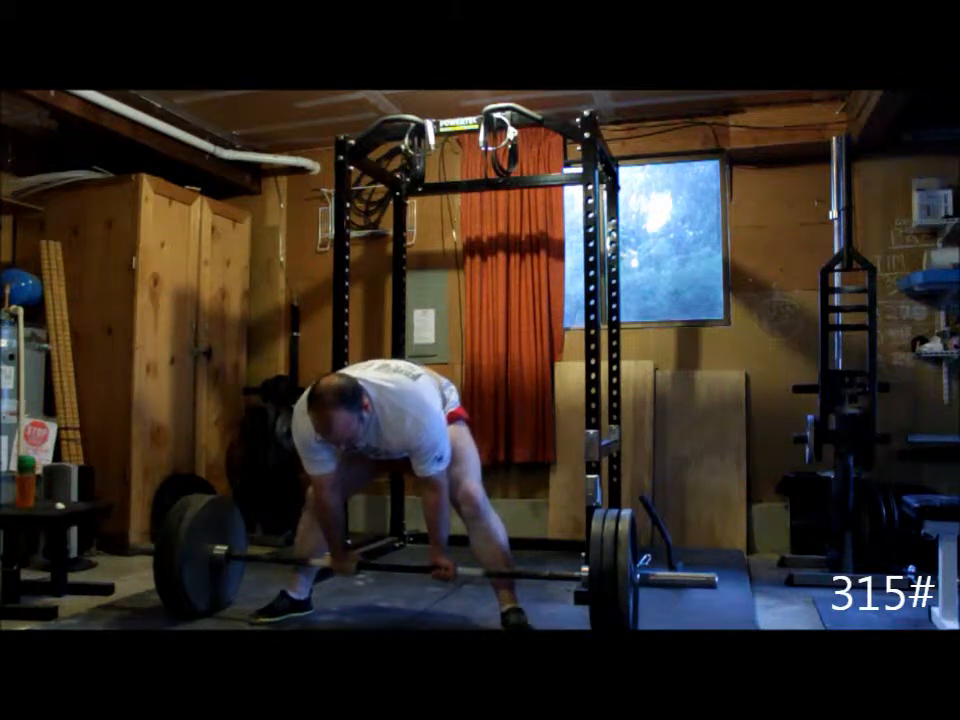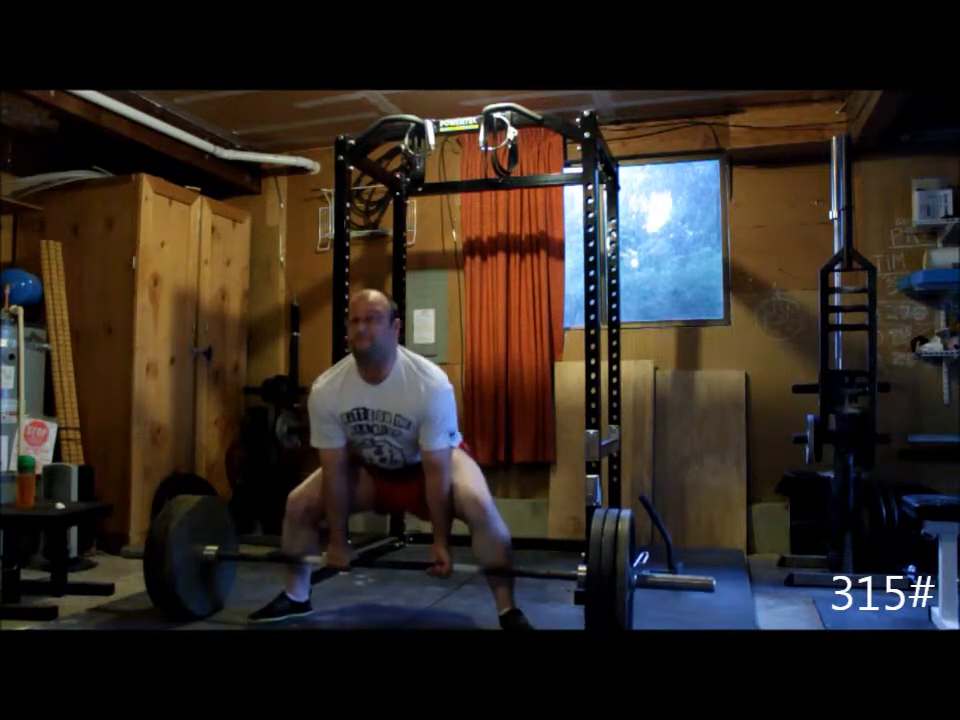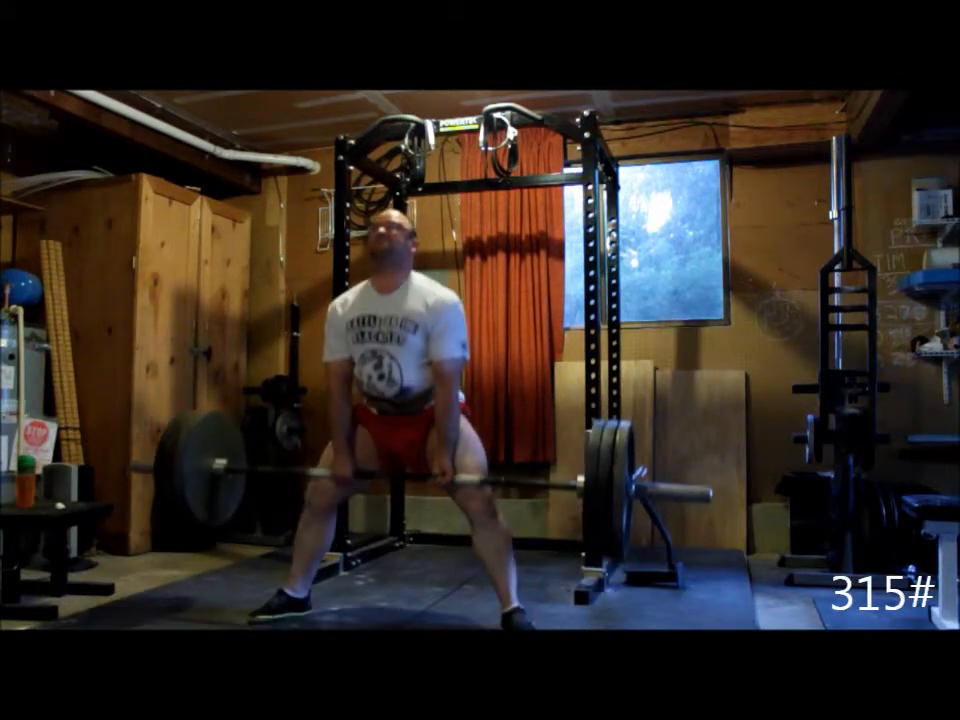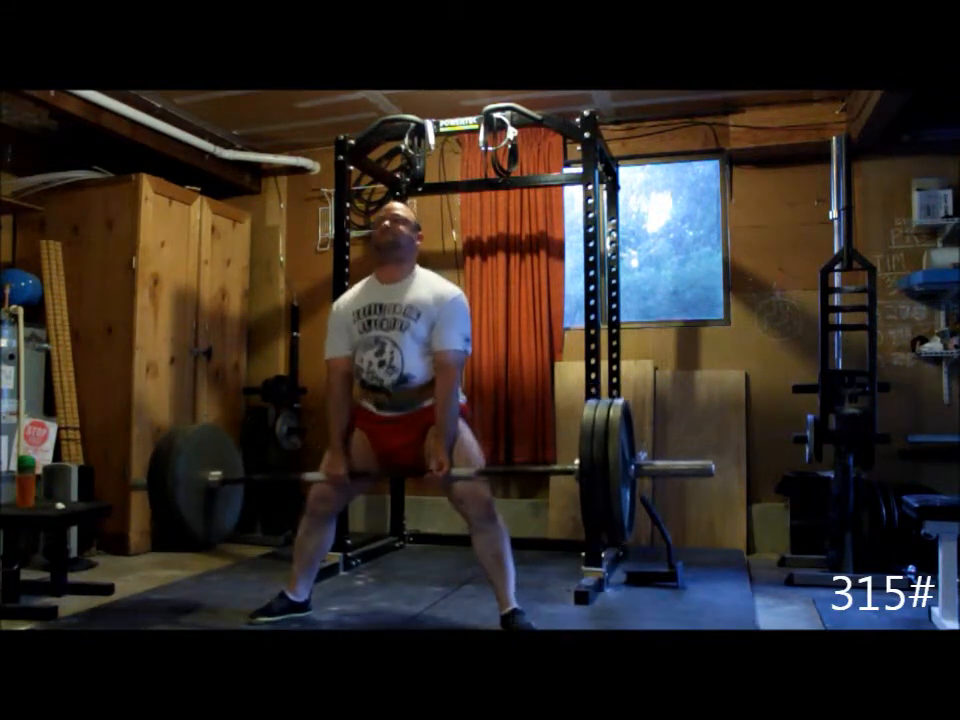
dt=1s
person 1, frame 1
left shoulder: (420, 413)
right shoulder: (306, 419)
left elbow: (434, 488)
right elbow: (327, 491)
left wrist: (438, 551)
right wrist: (338, 552)
left hip: (440, 410)
left knee: (471, 499)
right knee: (316, 498)
left ankle: (510, 608)
right ankle: (297, 594)
person 1, frame 2
left shoulder: (430, 384)
right shoulder: (326, 389)
left elbow: (436, 470)
right elbow: (335, 470)
left wrist: (440, 542)
right wrist: (337, 541)
left hip: (433, 461)
right hip: (371, 468)
left knee: (479, 507)
right knee: (298, 505)
left ankle: (508, 611)
right ankle: (295, 596)
person 1, frame 3
left shoulder: (439, 302)
right shoulder: (343, 308)
left elbow: (447, 383)
right elbow: (339, 385)
left wrist: (445, 453)
right wrist: (341, 453)
left hip: (432, 414)
right hip: (374, 417)
left knee: (479, 501)
right knee: (319, 495)
left ankle: (512, 609)
right ankle: (294, 594)
person 1, frame 4
left shoulder: (443, 295)
right shoulder: (347, 304)
left elbow: (449, 374)
right elbow: (338, 378)
left wrist: (443, 444)
right wrist: (336, 450)
left hip: (428, 416)
right hip: (371, 419)
left knee: (479, 505)
right knee: (320, 502)
left ankle: (511, 611)
right ankle: (295, 596)
